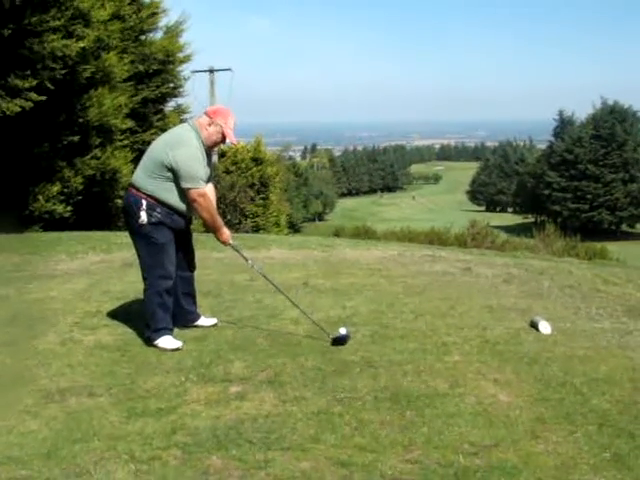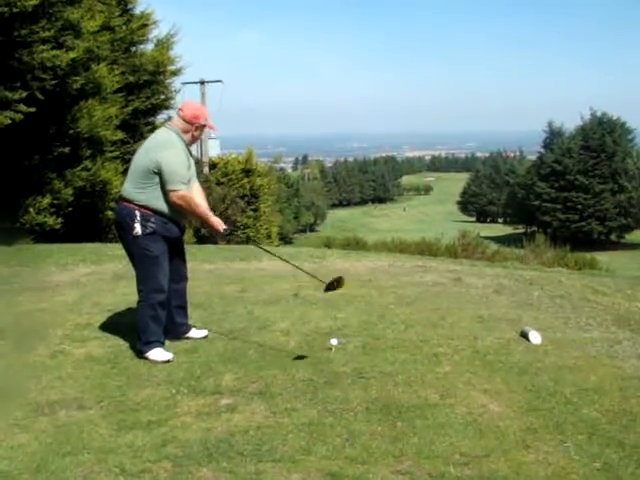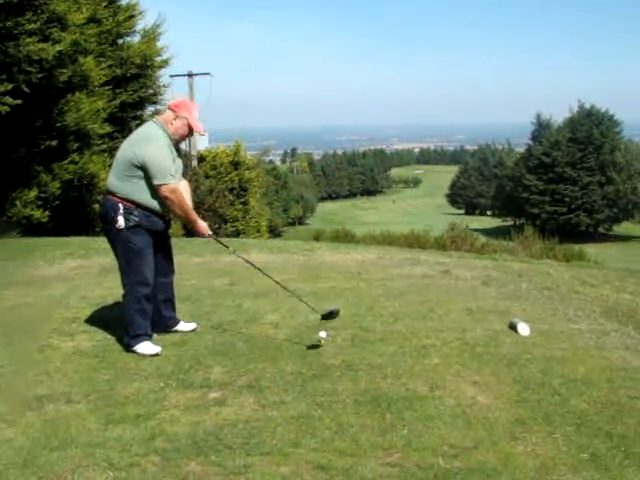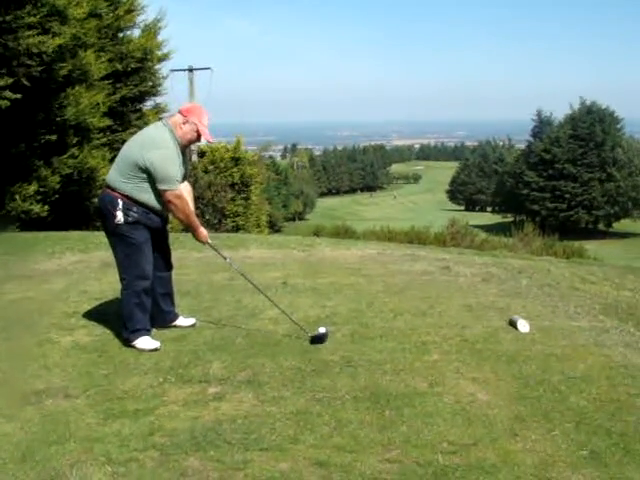
dt=1s
person 1, frame 1
left shoulder: (199, 142)
right shoulder: (187, 146)
left elbow: (207, 186)
right elbow: (198, 197)
left wrist: (215, 223)
right wrist: (219, 229)
left hip: (172, 212)
right hip: (148, 211)
left knee: (183, 266)
right knee: (161, 273)
left ankle: (186, 315)
right ankle: (158, 331)
person 1, frame 2
left shoulder: (176, 142)
right shoulder: (170, 148)
left elbow: (192, 185)
right elbow: (179, 196)
left wrist: (209, 216)
right wrist: (208, 219)
left hip: (164, 223)
right hip: (143, 222)
left knee: (176, 278)
right knee: (155, 285)
left ankle: (177, 327)
right ankle: (149, 344)
person 1, frame 3
left shoulder: (164, 139)
right shoulder: (154, 142)
left elbow: (179, 182)
right elbow: (168, 192)
left wrist: (190, 215)
right wrist: (194, 222)
left hip: (150, 217)
right hip: (127, 217)
left knee: (163, 271)
right knee: (140, 279)
left ankle: (164, 320)
right ankle: (137, 337)
person 1, frame 4
left shoulder: (176, 141)
right shoulder: (161, 147)
left elbow: (182, 184)
right elbow: (173, 198)
left wrist: (193, 221)
right wrist: (196, 229)
left hip: (148, 211)
right hip: (124, 211)
left knee: (161, 266)
right knee: (139, 273)
left ankle: (164, 316)
right ankle: (135, 332)
